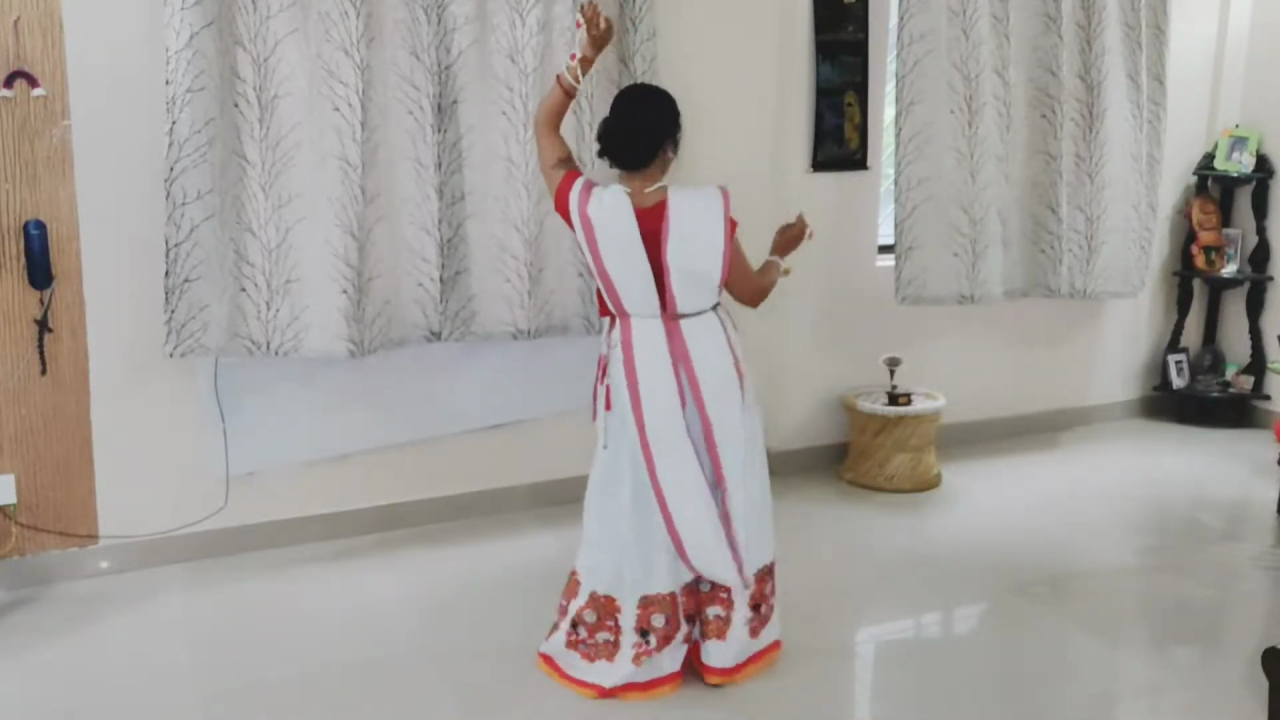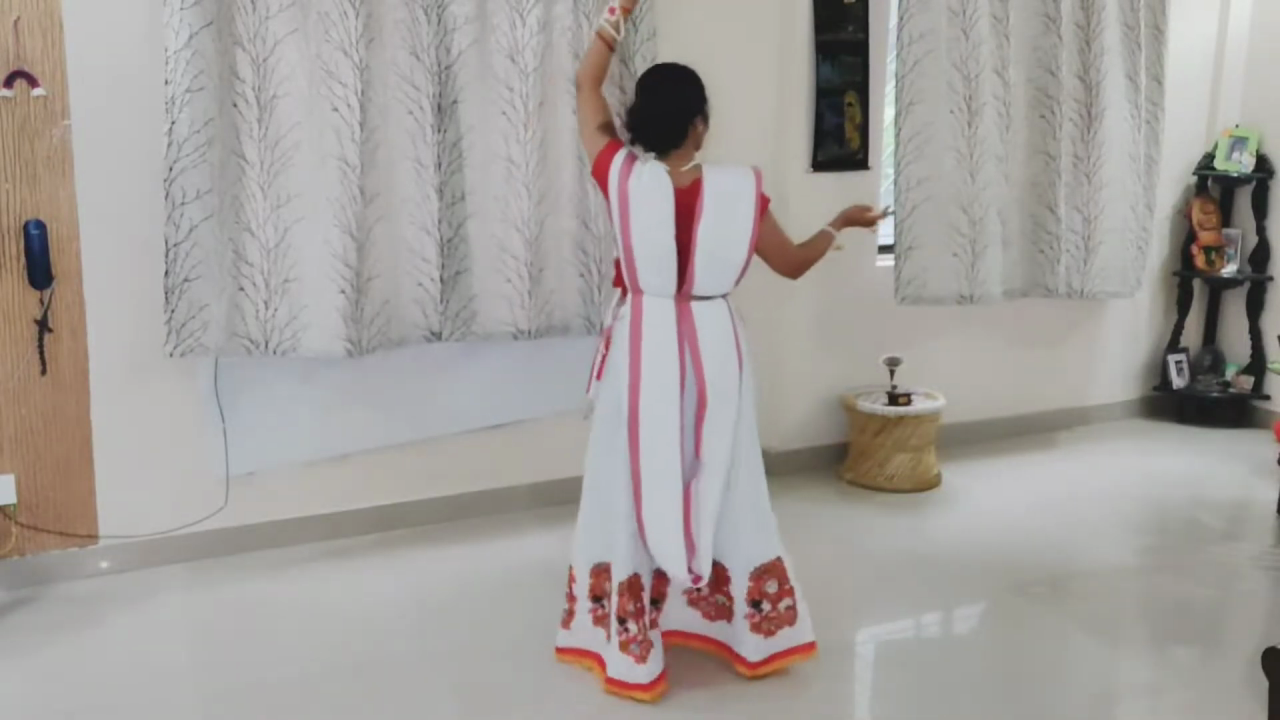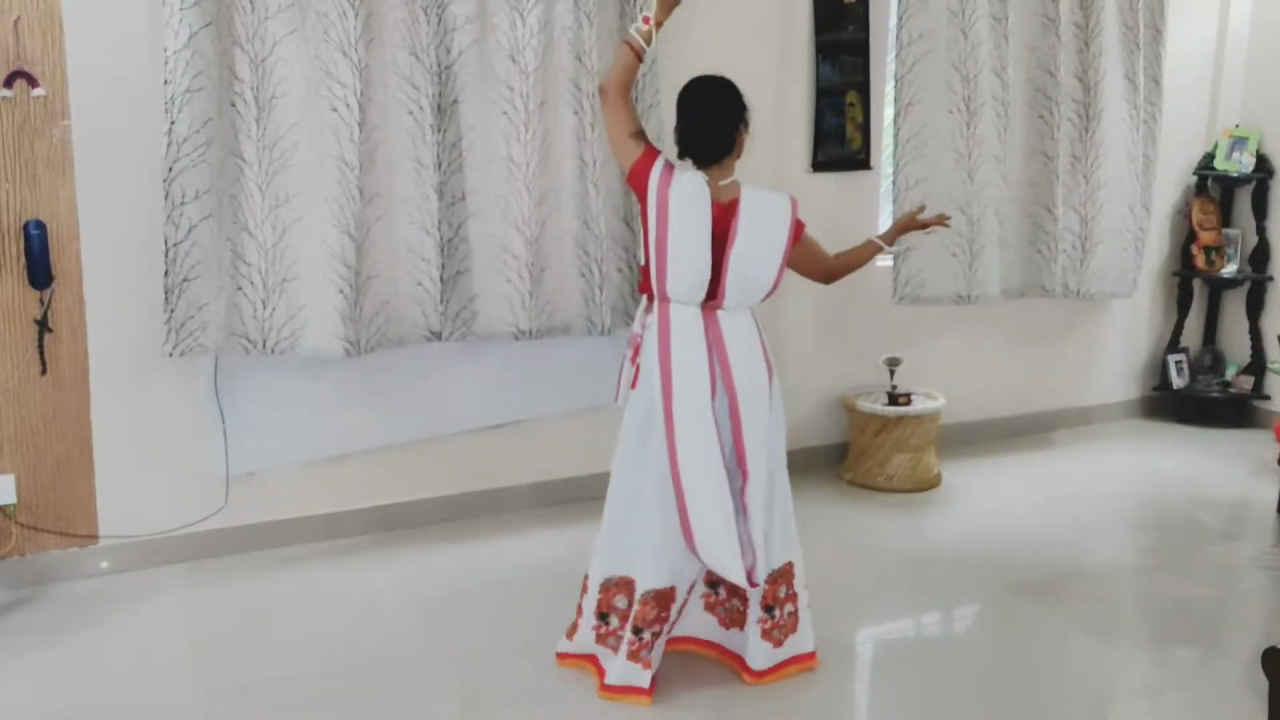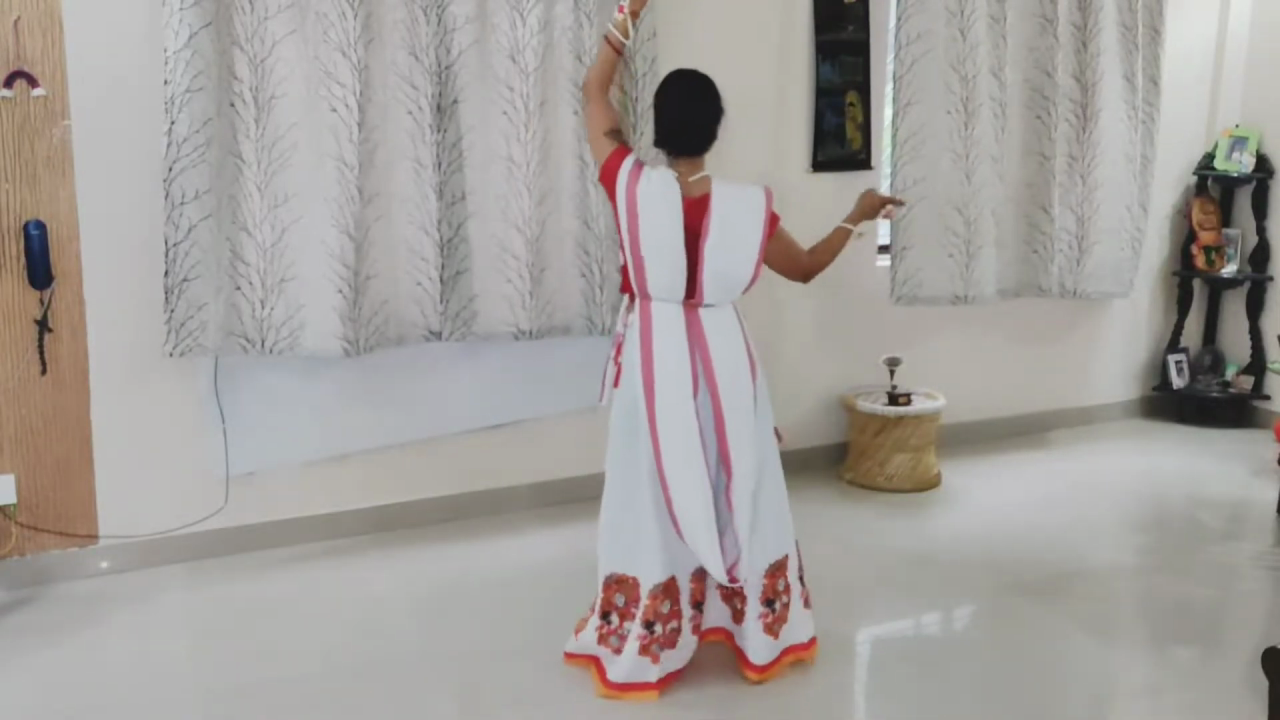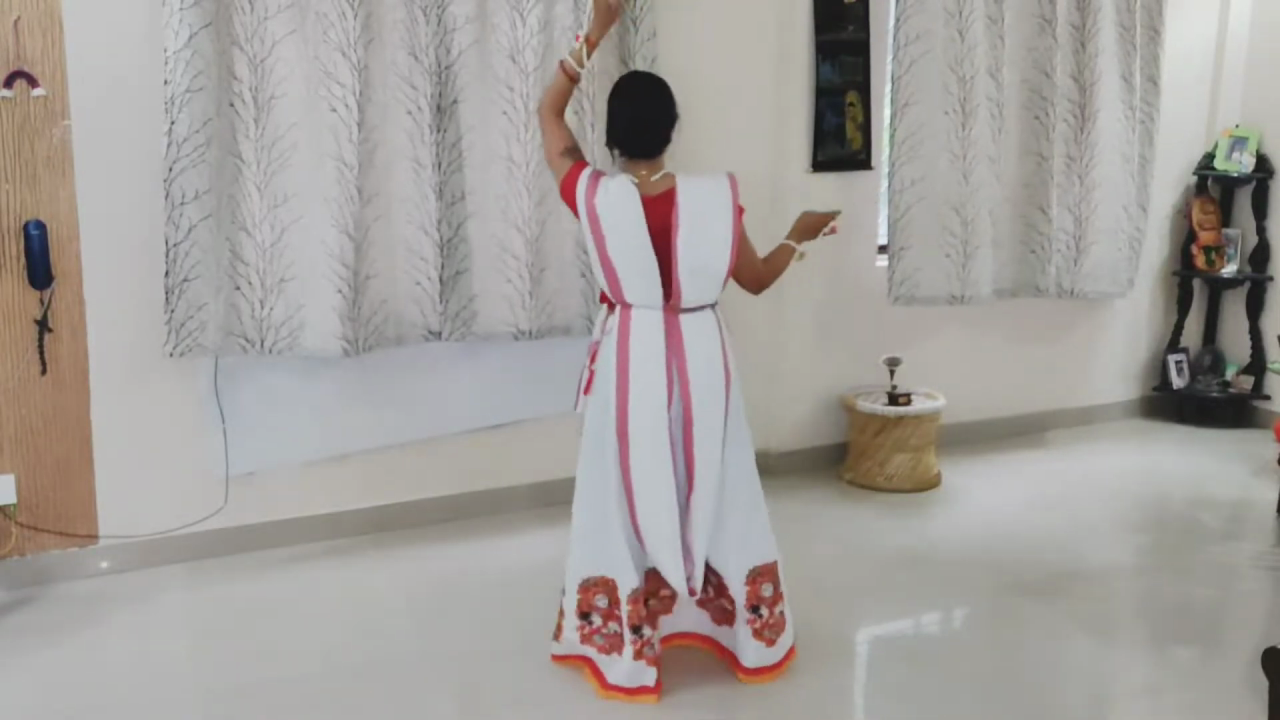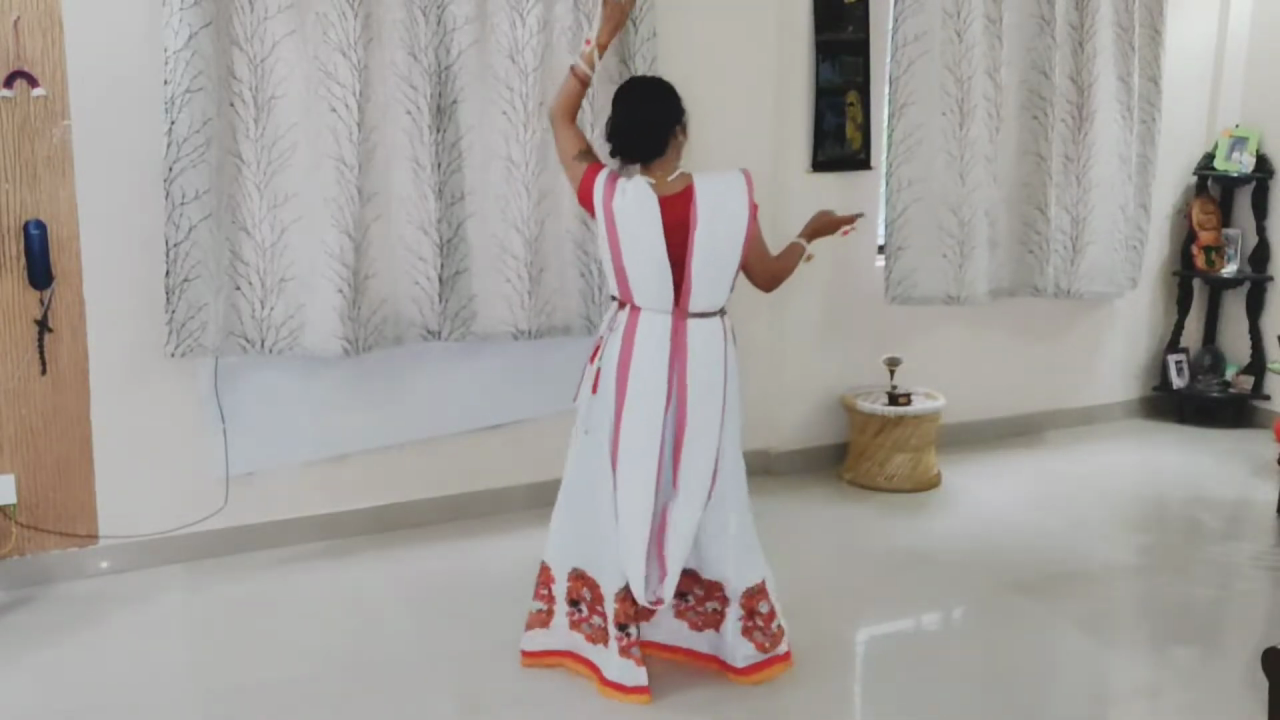
dt=0.3s
person 1, frame 1
left shoulder: (588, 207)
right shoulder: (706, 209)
left elbow: (545, 126)
right elbow: (751, 293)
right wrist: (780, 250)
left hip: (640, 369)
right hip: (709, 367)
left knee: (633, 504)
right knee: (721, 498)
left ankle: (622, 653)
right ankle: (726, 642)
person 1, frame 2
left shoulder: (624, 178)
right shoulder: (739, 190)
left elbow: (586, 90)
right elbow: (791, 265)
right wrist: (838, 226)
left hip: (642, 351)
right hip: (713, 351)
left knee: (631, 491)
right knee: (723, 490)
left ankle: (625, 649)
right ankle: (757, 633)
person 1, frame 3
left shoulder: (659, 186)
right shoulder: (772, 213)
left elbow: (613, 94)
right elbow: (828, 269)
right wrist: (892, 234)
left hip: (667, 361)
right hip: (736, 360)
left knee: (655, 501)
right knee: (749, 495)
left ankle: (624, 653)
right ankle: (765, 645)
person 1, frame 4
left shoulder: (631, 185)
right shoulder: (747, 207)
left elbow: (594, 94)
right elbow: (804, 268)
right wrist: (856, 218)
left hip: (651, 358)
right hip: (721, 356)
left knee: (652, 497)
right knee: (741, 491)
left ankle: (632, 653)
right ankle: (764, 640)
person 1, frame 5
left shoulder: (594, 197)
right shoulder: (712, 198)
left elbow: (549, 117)
right elbow: (754, 280)
right wrist: (797, 237)
left hip: (629, 362)
right hip: (699, 360)
left knee: (622, 501)
right knee: (720, 495)
left ankle: (623, 657)
right ankle: (756, 643)
person 1, frame 6
left shoulder: (610, 198)
right shoulder: (728, 195)
left elbow: (560, 120)
right elbow: (766, 278)
right wrist: (810, 235)
left hip: (632, 361)
right hip: (702, 363)
left knee: (612, 501)
right knee: (704, 500)
left ankle: (613, 653)
right ankle: (749, 644)
